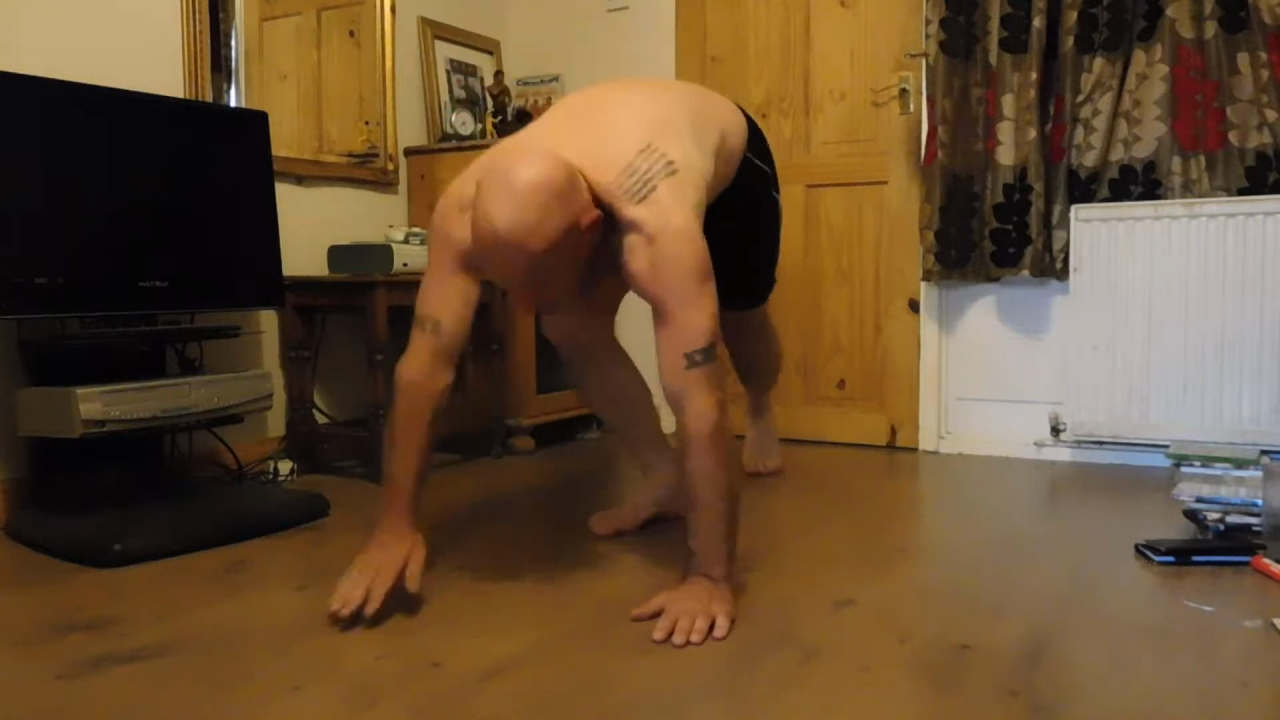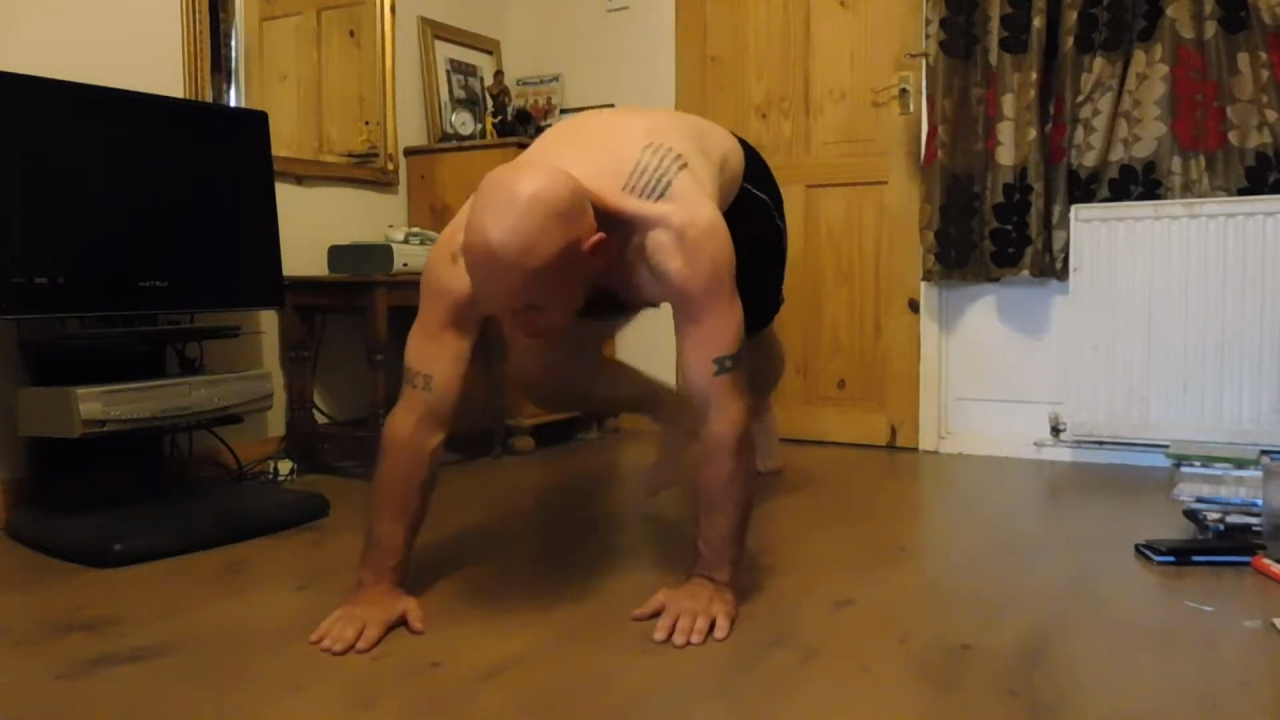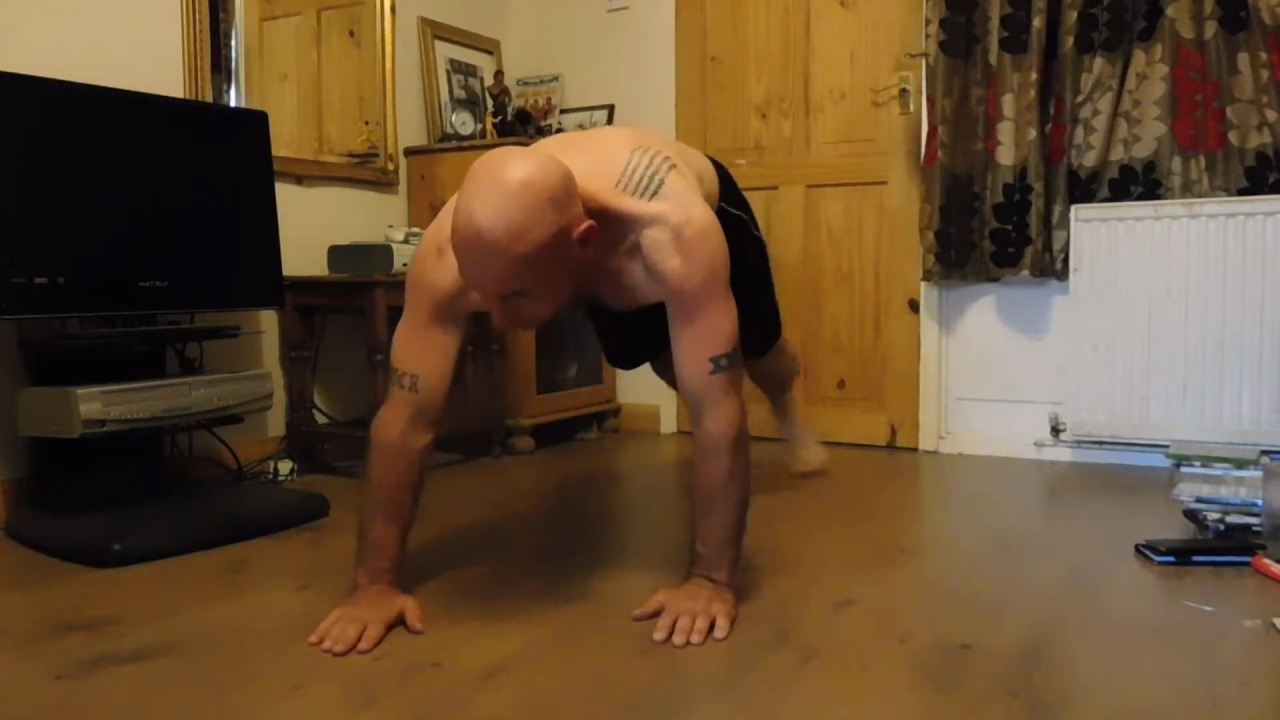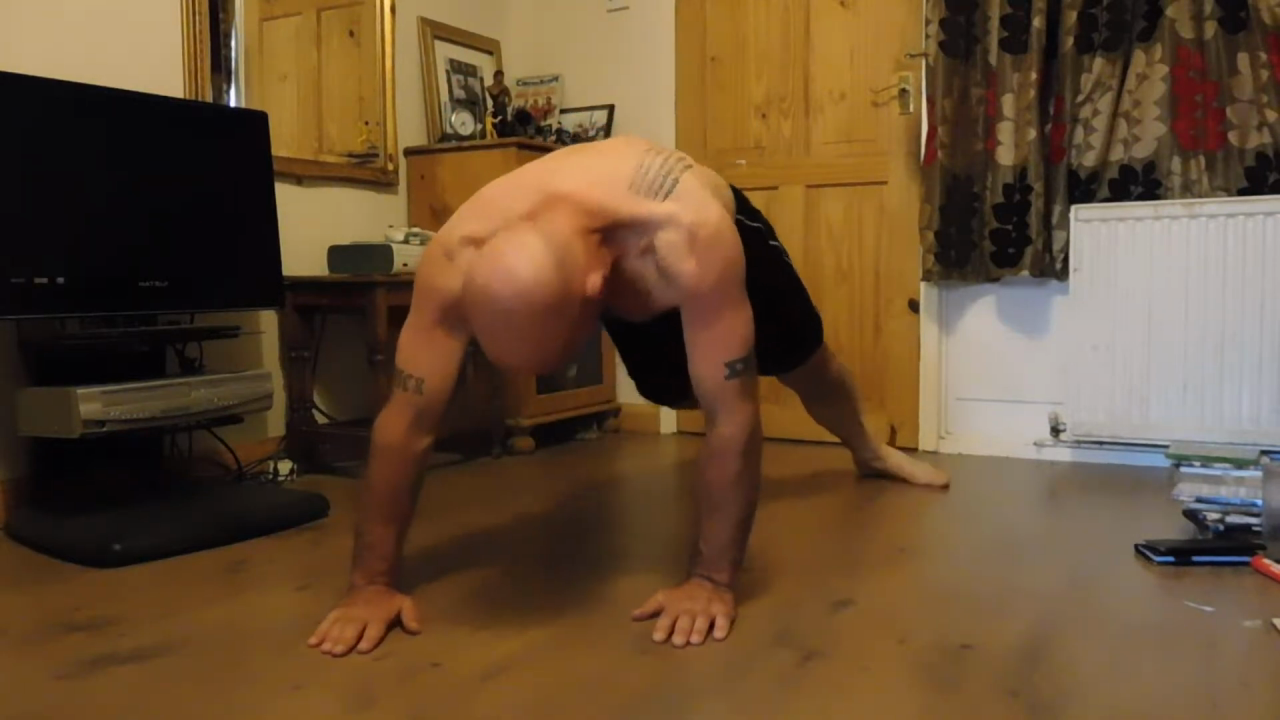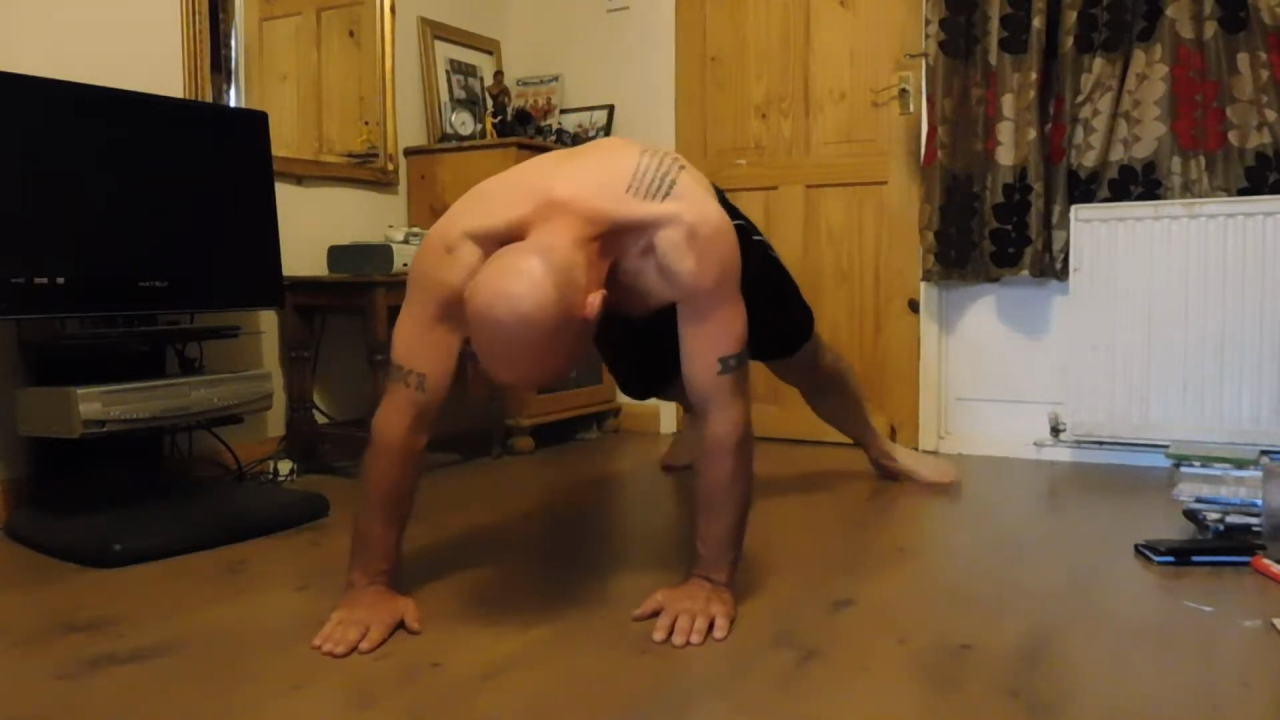
dt=0.7s
person 1, frame 1
left shoulder: (655, 231)
right shoulder: (468, 209)
left elbow: (697, 405)
right elbow: (424, 367)
left wrist: (709, 577)
right wrist: (394, 527)
left hip: (731, 159)
left knee: (741, 321)
right knee: (571, 331)
left ankle: (761, 415)
right ankle: (665, 478)
person 1, frame 2
left shoulder: (681, 234)
right shoulder: (466, 253)
left elbow: (722, 414)
right elbow: (417, 419)
left wrist: (712, 579)
right wrist: (378, 581)
left hip: (732, 187)
left knee: (750, 340)
right knee: (541, 374)
left ankle: (761, 416)
right ankle: (668, 414)
person 1, frame 3
left shoulder: (670, 234)
right shoulder: (455, 247)
left elbow: (718, 409)
right elbow: (409, 418)
left wrist: (711, 580)
right wrist: (374, 583)
left hip: (701, 203)
left knee: (758, 351)
right knee: (679, 370)
left ankle: (790, 420)
person 1, frame 4
left shoulder: (691, 235)
right shoulder: (461, 253)
left elbow: (731, 414)
right elbow: (407, 418)
left wrist: (712, 579)
right wrist: (371, 581)
left hip: (727, 230)
left knee: (806, 365)
right knee: (678, 394)
left ankle: (868, 451)
person 1, frame 5
left shoulder: (690, 236)
right shoulder: (458, 250)
left elbow: (726, 412)
right elbow: (404, 414)
left wrist: (710, 579)
right wrist: (370, 582)
left hip: (686, 247)
right hip: (612, 273)
left knee: (801, 360)
right knee: (660, 385)
left ankle: (880, 449)
right ankle: (690, 430)
